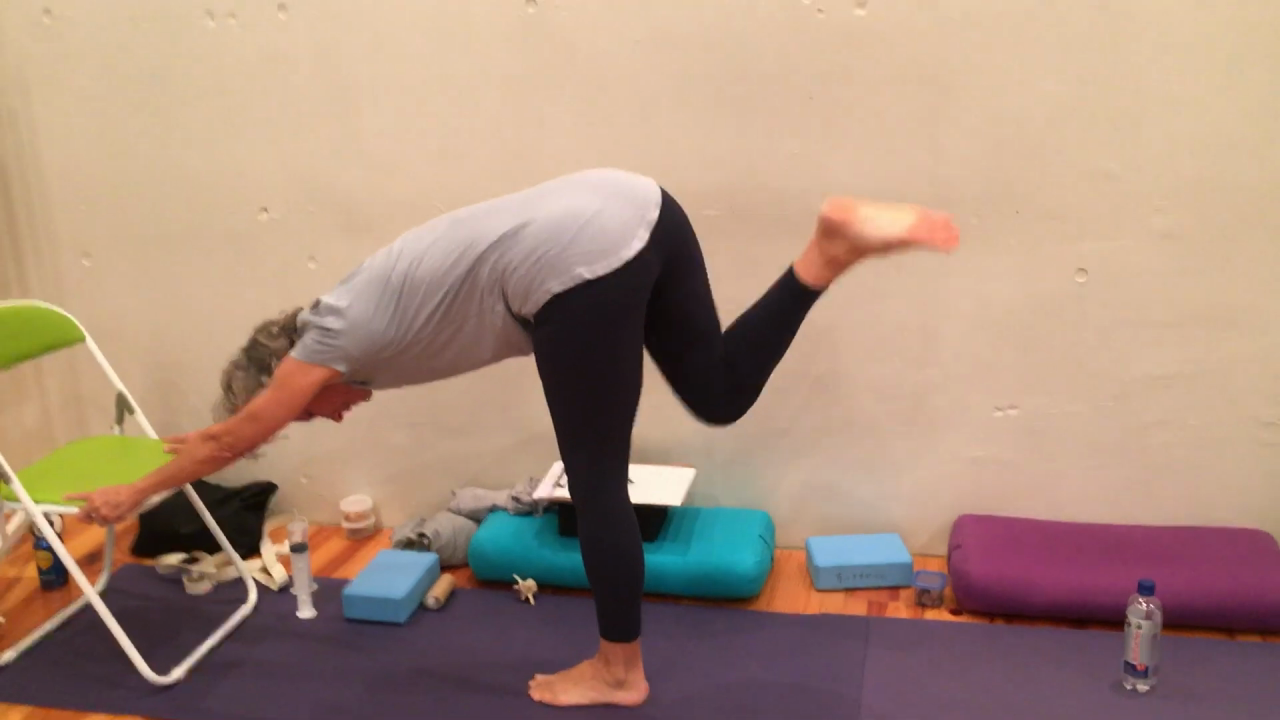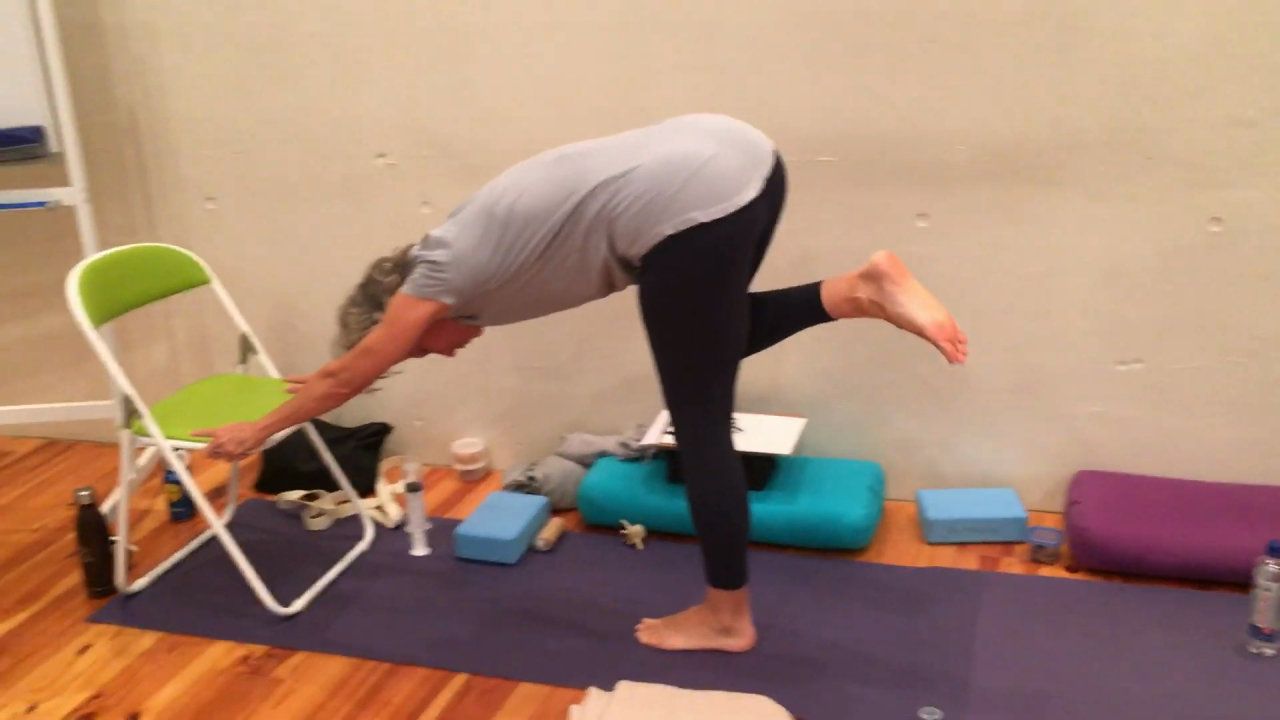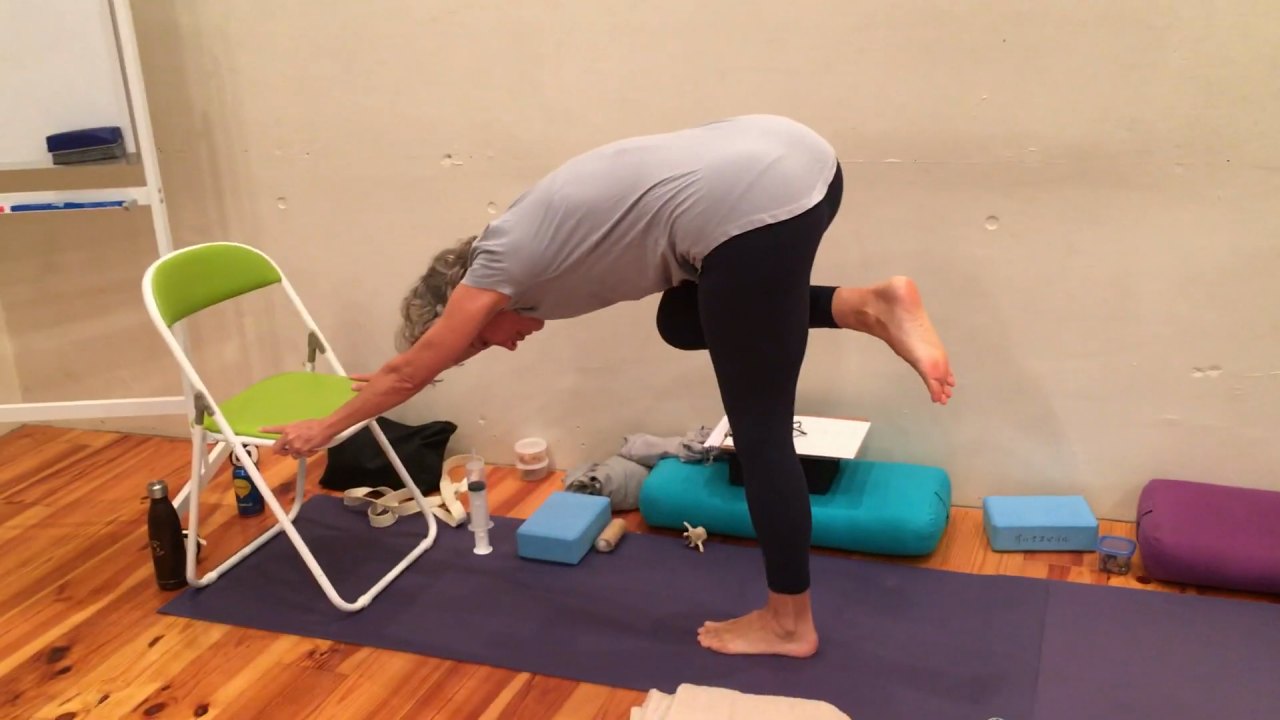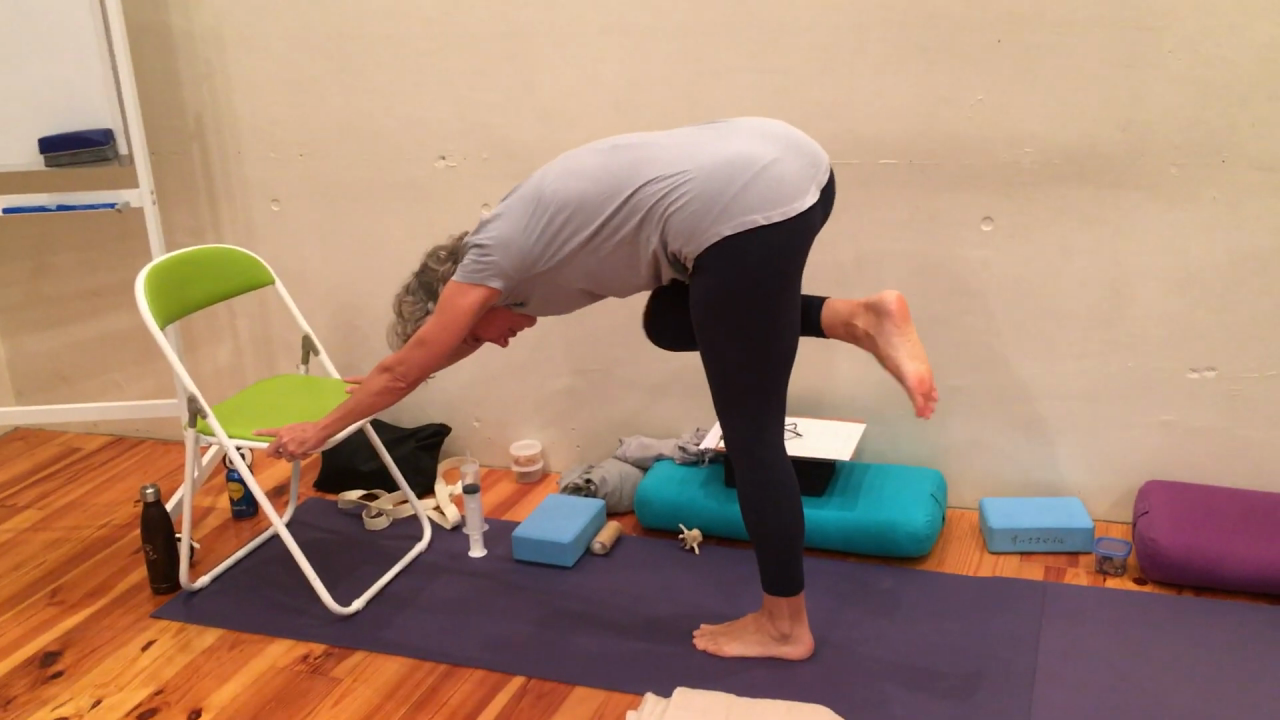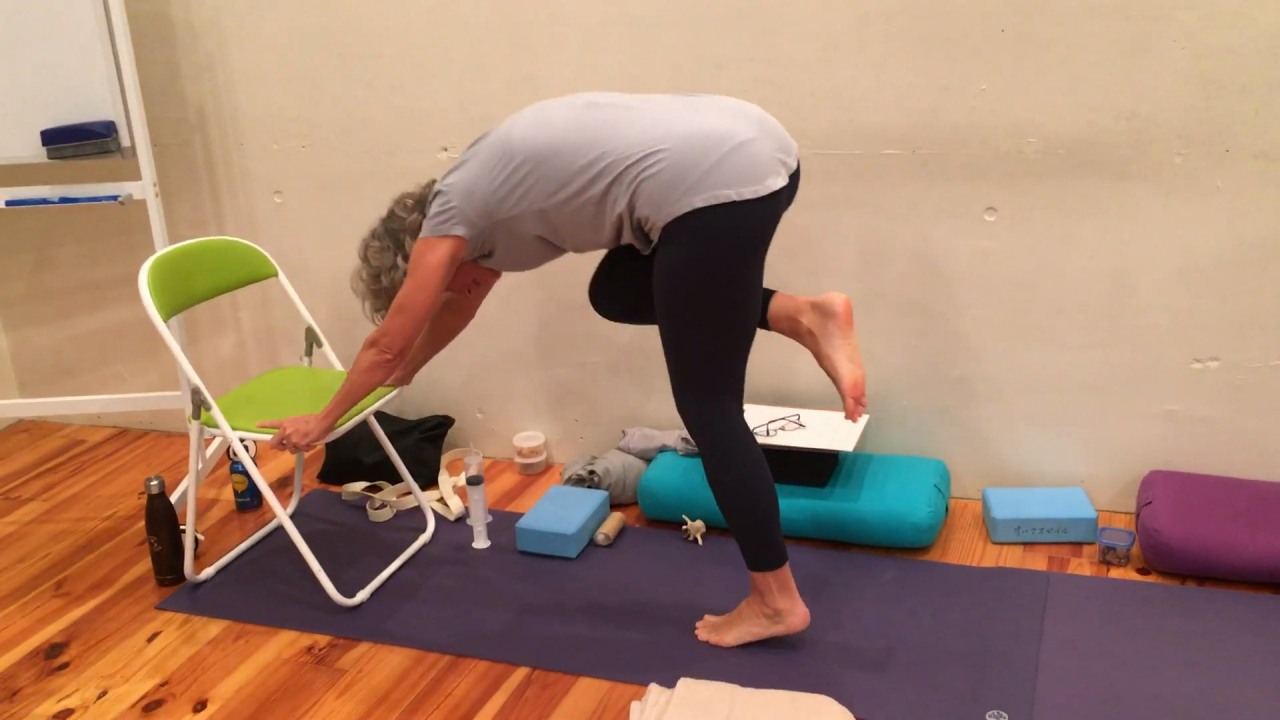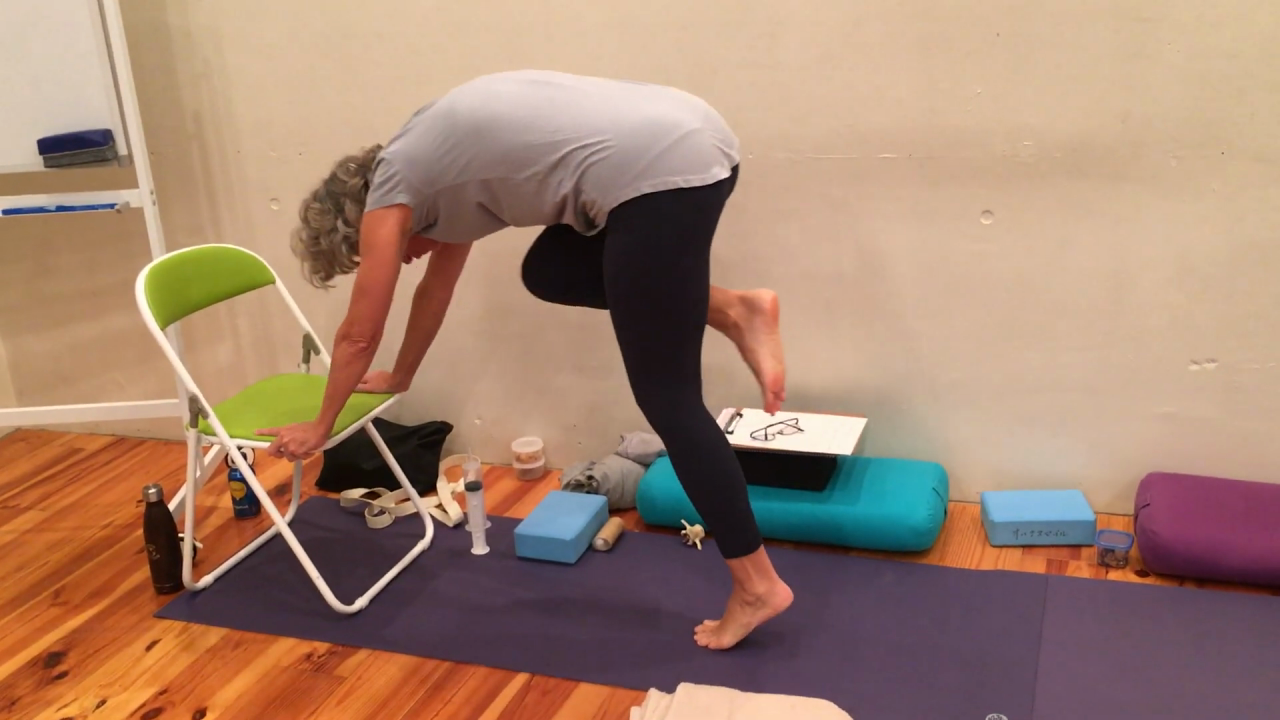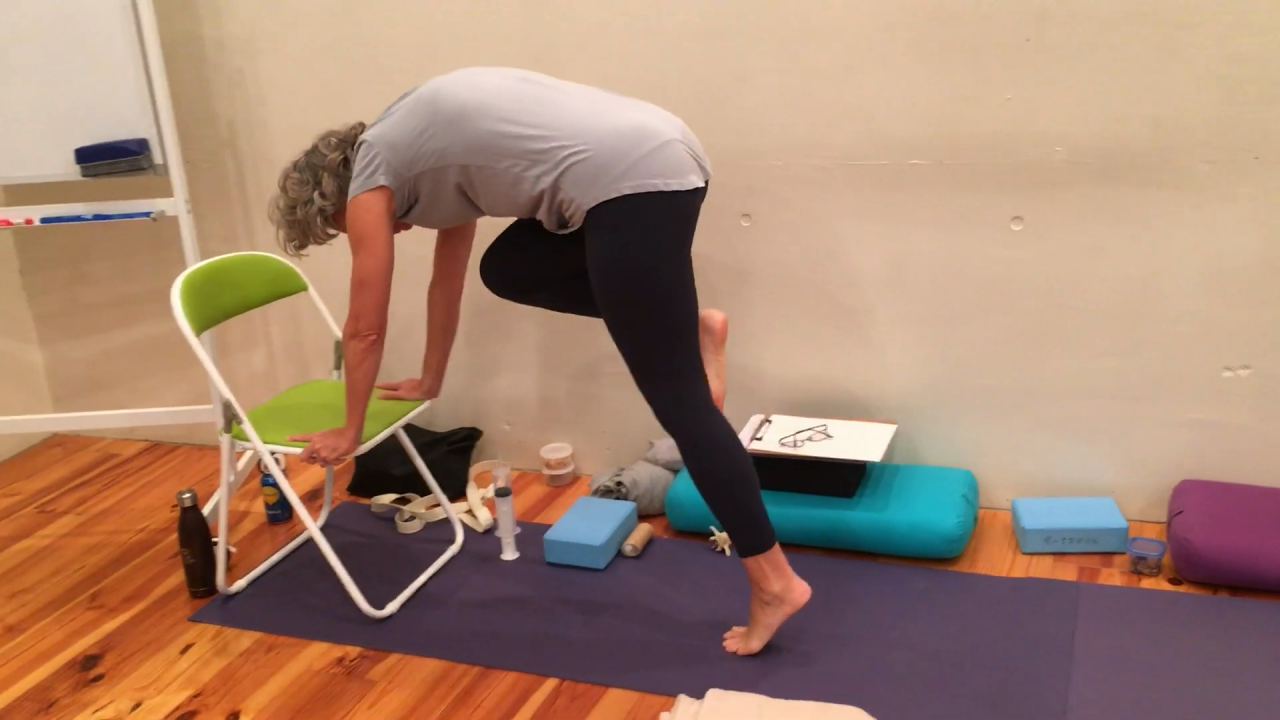
dt=0.5s
person 1, frame 1
left shoulder: (329, 343)
right shoulder: (349, 313)
left elbow: (230, 442)
left wrist: (131, 496)
right wrist: (210, 436)
left hip: (577, 265)
right hip: (625, 205)
left knee: (597, 484)
right knee: (720, 392)
left ankle: (617, 670)
right ankle: (831, 246)
person 1, frame 2
left shoulder: (436, 278)
right shoulder: (463, 248)
left elbow: (346, 376)
left wrist: (256, 431)
right wrist: (334, 379)
left hip: (690, 204)
right hip: (738, 155)
left knee: (699, 431)
right knee: (690, 347)
left ankle: (726, 619)
right ankle: (859, 291)
person 1, frame 3
left shoulder: (497, 269)
right shoulder: (522, 242)
left elbow: (411, 372)
left wrist: (323, 430)
right wrist: (397, 377)
left hip: (751, 205)
right hip: (793, 156)
left knee: (760, 433)
right knee: (683, 324)
left ankle: (788, 624)
right ankle: (868, 307)
person 1, frame 4
left shoulder: (486, 264)
right shoulder: (513, 241)
left elbow: (401, 370)
left wrist: (318, 431)
right wrist: (382, 385)
left hip: (746, 207)
right hip: (787, 163)
left knee: (749, 435)
right knee: (671, 325)
left ankle: (784, 626)
right ankle: (856, 319)
person 1, frame 5
left shoulder: (449, 217)
right shoulder: (483, 194)
left elbow: (387, 344)
right elbow: (460, 304)
left wrist: (322, 423)
right wrist: (403, 373)
left hip: (713, 183)
right hip: (752, 145)
left knee: (707, 409)
right knee: (616, 296)
left ankle: (775, 602)
right ankle: (800, 315)
person 1, frame 6
left shoulder: (390, 191)
right shoulder: (432, 169)
left elbow: (358, 334)
right elbow: (437, 285)
left wrist: (320, 427)
right wrist: (400, 377)
left hip: (659, 170)
right hip: (689, 139)
left knee: (666, 398)
right knee: (549, 274)
left ankle: (757, 587)
right ankle: (730, 309)
person 1, frame 7
left shoulder: (370, 176)
right shoulder: (420, 150)
left elbow: (364, 329)
right elbow: (447, 280)
left wrist: (349, 432)
right wrist: (429, 382)
left hip: (630, 180)
right hip: (659, 152)
left knee: (676, 399)
right knee: (506, 271)
left ankle: (774, 583)
right ankle: (685, 325)
